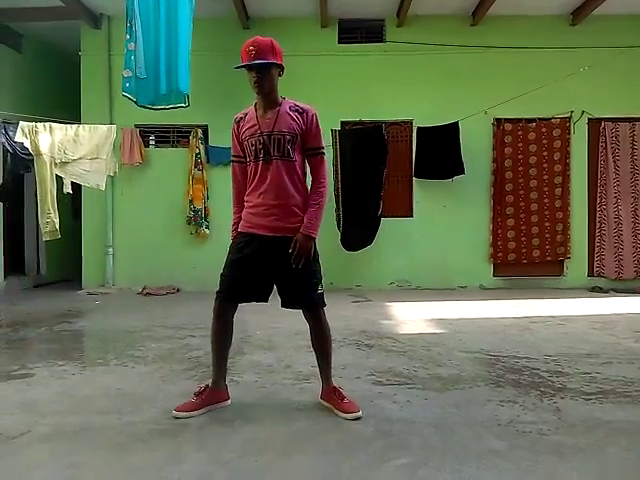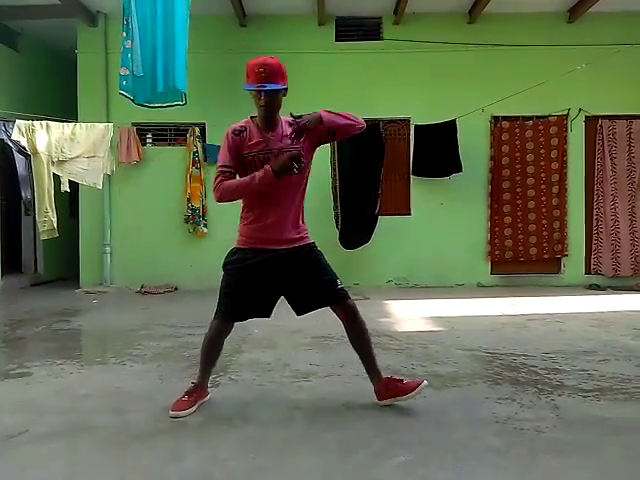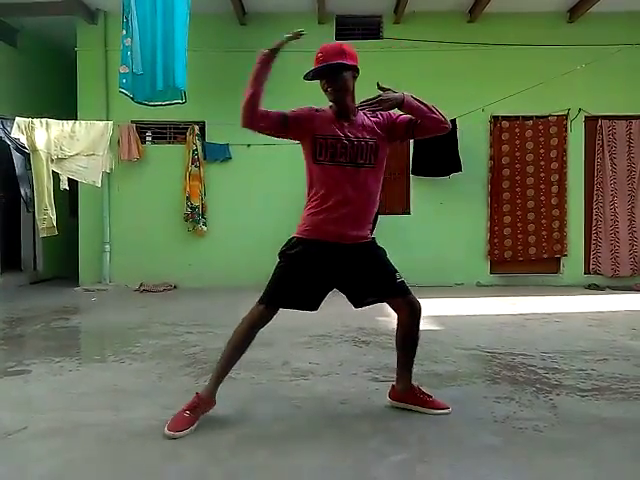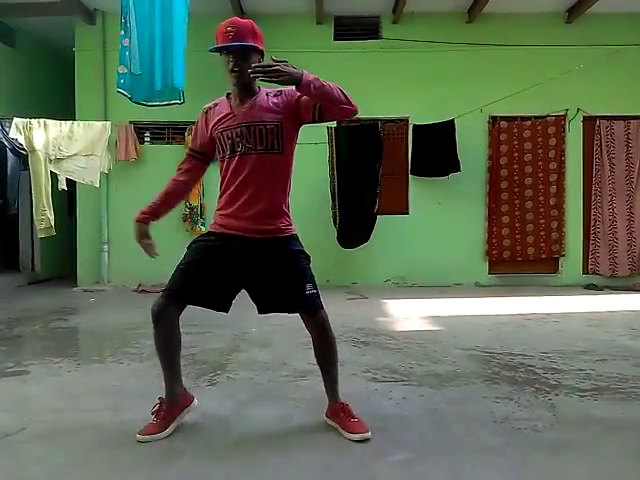
dt=1s
person 1, frame 1
left shoulder: (304, 116)
right shoulder: (241, 123)
left elbow: (320, 178)
right elbow: (239, 184)
left wrist: (309, 230)
right wrist: (235, 232)
left hip: (295, 234)
right hip: (251, 233)
left knee: (313, 310)
right knee: (223, 305)
left ankle: (328, 388)
right ankle: (217, 387)
person 1, frame 2
left shoulder: (305, 128)
right shoulder: (236, 134)
left elbow: (358, 125)
right elbow: (221, 191)
left wrist: (318, 118)
right wrist: (271, 170)
left hip: (297, 246)
right hip: (251, 250)
left knee: (347, 307)
right knee: (222, 323)
left ankle: (381, 383)
right ankle: (200, 385)
person 1, frame 3
left shoulder: (383, 122)
right shoulder: (310, 120)
left elbow: (441, 127)
right elbow: (251, 119)
left wrist: (403, 99)
right wrist: (265, 61)
left hip: (359, 244)
right hip: (312, 241)
left knee: (410, 307)
right knee: (261, 313)
left ankle: (404, 388)
right ankle: (207, 395)
person 1, frame 4
left shoulder: (288, 101)
right shoulder: (211, 115)
left elbow: (347, 109)
right elbow: (187, 174)
left wrist: (300, 76)
right wrist: (147, 216)
left hip: (276, 239)
right hip: (223, 238)
left knee: (317, 319)
right knee: (163, 310)
left ankle: (336, 406)
right ankle: (175, 397)
